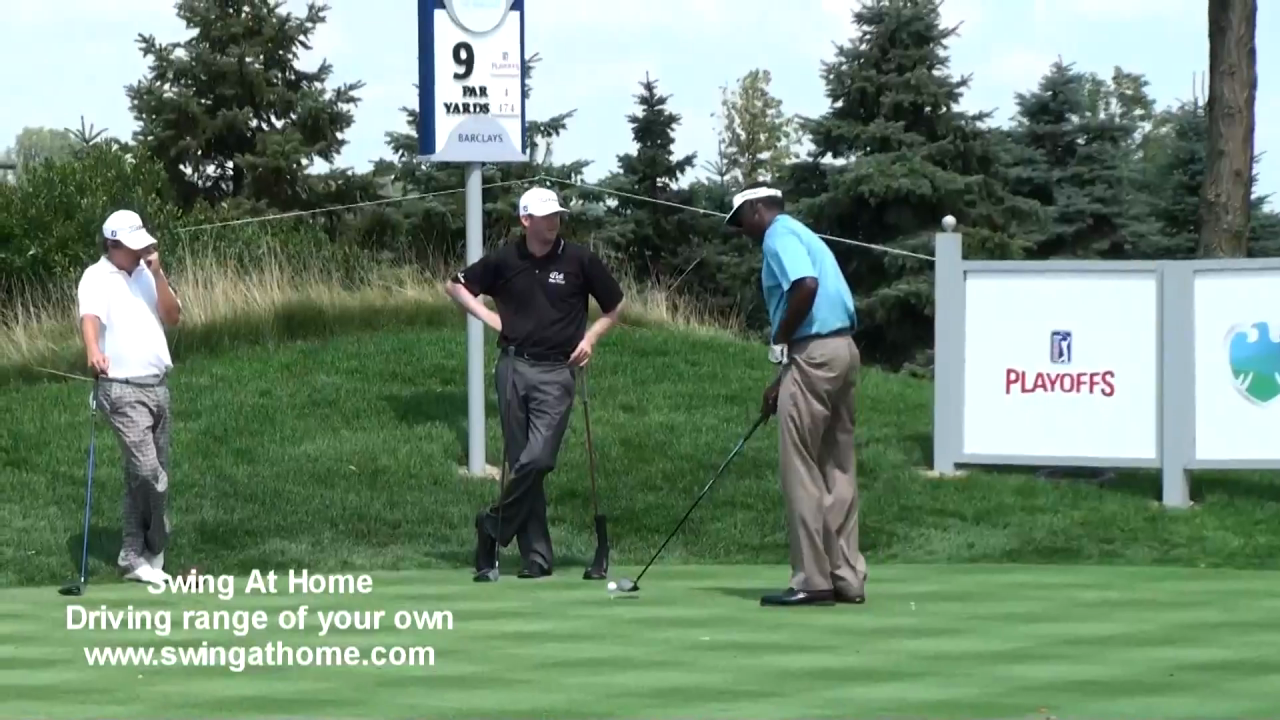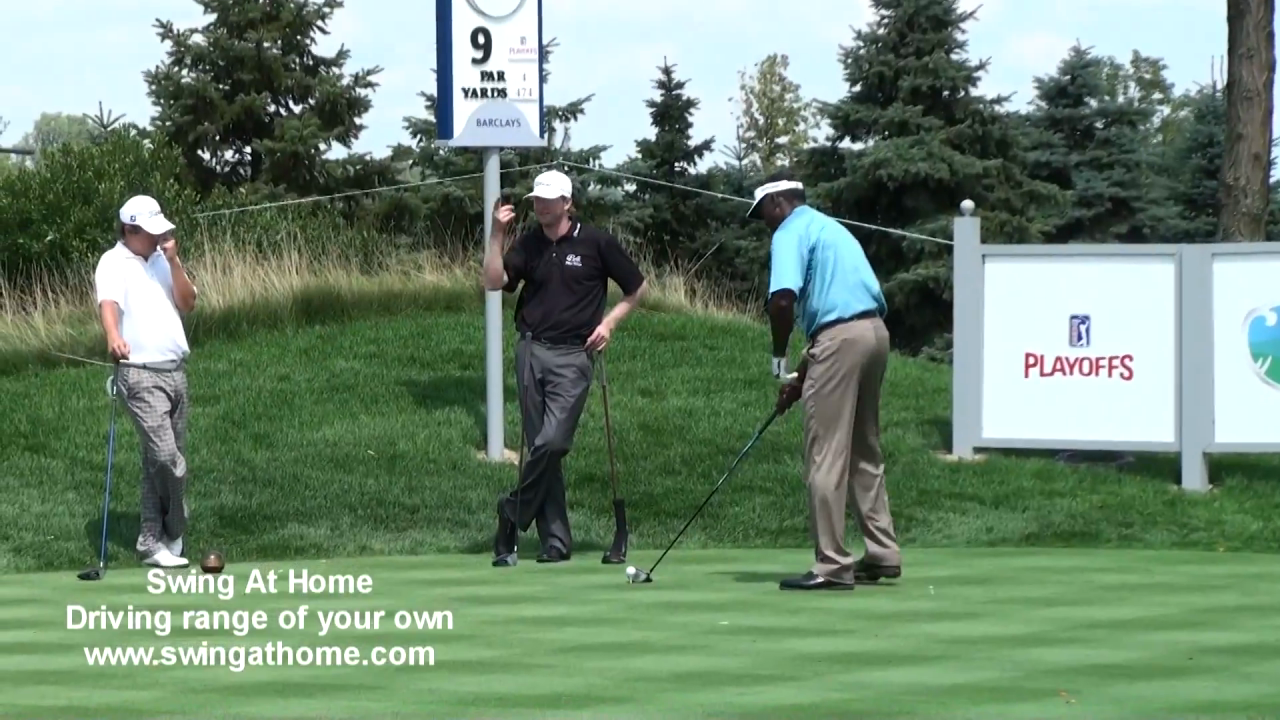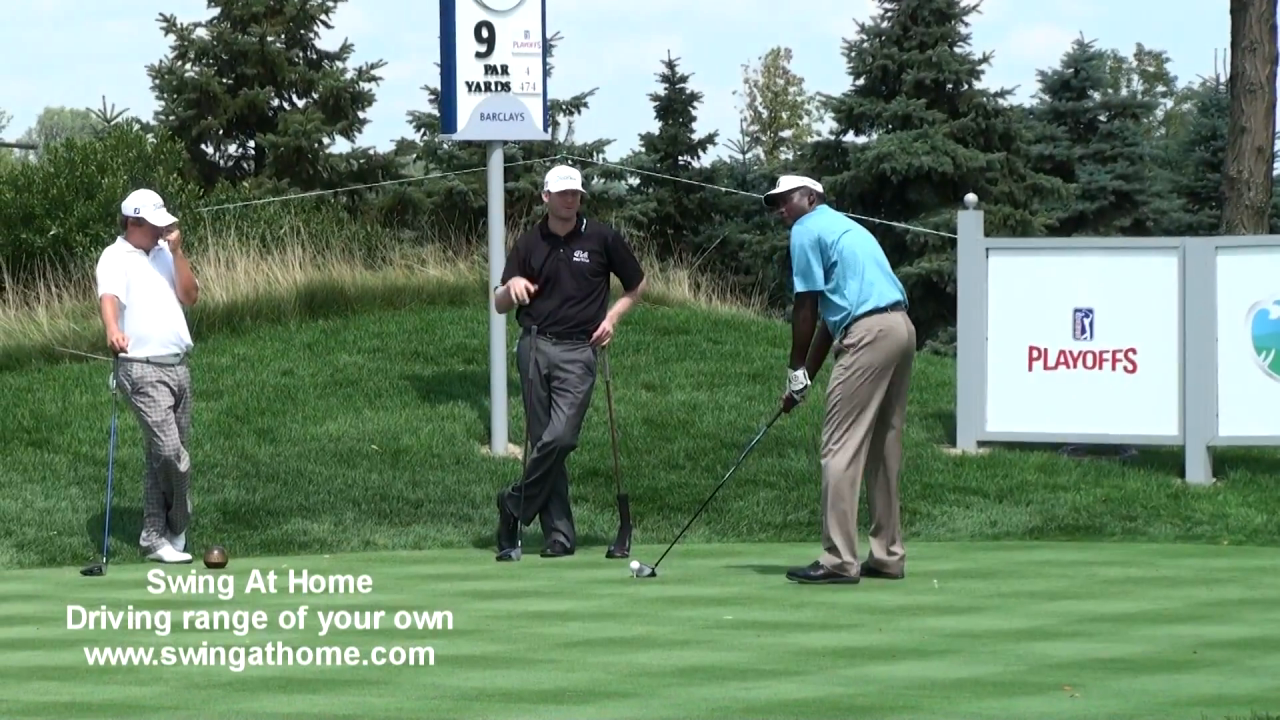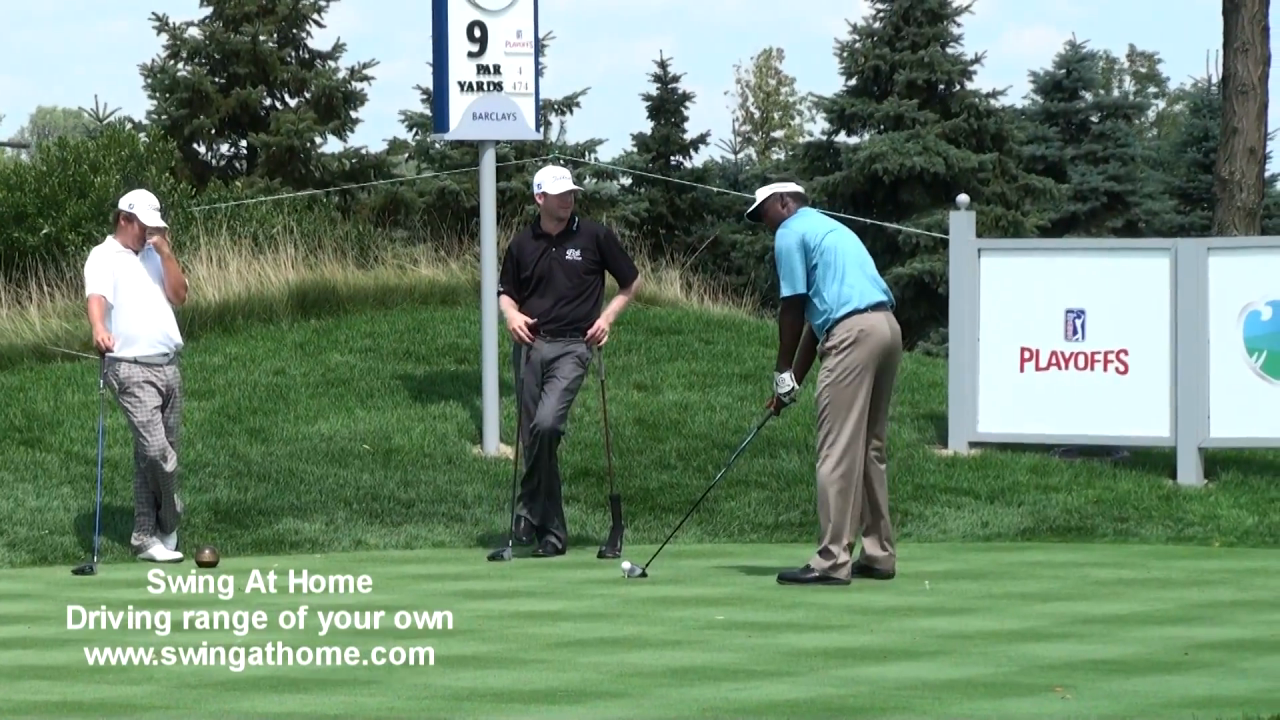
dt=0.5s
person 1, frame 1
right shoulder: (801, 234)
left elbow: (806, 285)
left wrist: (779, 341)
right wrist: (782, 381)
left hip: (814, 354)
right hip: (841, 349)
left knee: (800, 470)
right knee: (837, 471)
person 1, frame 2
right shoulder: (828, 227)
left elbow: (782, 299)
left wrist: (780, 359)
right wrist: (801, 373)
left hip: (841, 338)
right hip: (873, 332)
left knee: (826, 457)
right knee: (864, 450)
person 1, frame 3
right shoulder: (840, 227)
left elbow: (807, 306)
right elbow: (830, 316)
left wrist: (796, 371)
right wrist: (808, 375)
left hip: (870, 333)
right hip: (898, 328)
left knee: (841, 448)
right knee: (884, 449)
person 1, frame 4
right shoulder: (829, 228)
left elbow: (793, 309)
left wrist: (783, 374)
right wrist: (795, 378)
left hip: (854, 333)
right hip: (885, 327)
left knee: (838, 451)
right knee: (868, 446)
person 2, frame 1
left shoulder: (580, 259)
right shoulder: (503, 259)
left elbow: (614, 305)
right elbow: (455, 284)
left wrist: (591, 337)
right wrist: (488, 315)
left hip: (556, 371)
right hip: (513, 367)
left knee: (538, 459)
right knee: (520, 462)
left ankle: (493, 525)
right ankle: (536, 555)
person 2, frame 2
left shoulder: (597, 241)
right shoulder: (526, 244)
left elbow: (636, 287)
right elbow: (493, 283)
left wrist: (609, 322)
right wrist: (497, 234)
left hip: (574, 354)
right hip: (531, 350)
left knee: (553, 441)
right knee: (541, 445)
left ankle: (514, 511)
right ankle: (555, 539)
person 2, frame 3
left shoulder: (603, 237)
right shoulder: (531, 242)
left elbow: (637, 284)
right elbow: (499, 303)
left wrist: (612, 317)
right wrist: (512, 286)
left hip: (578, 350)
right hip: (534, 346)
left knee: (561, 437)
right knee: (543, 440)
left ankle: (515, 503)
right ankle: (559, 534)
person 2, frame 4
left shoulder: (595, 235)
right shoulder: (521, 243)
left elbow: (630, 281)
right elbow: (507, 293)
left wrist: (606, 318)
right wrist: (511, 314)
left hip: (572, 345)
right hip: (530, 346)
left knee: (547, 423)
right knee: (533, 435)
left ankle: (528, 509)
right ankle: (551, 533)
person 3, frame 1
left shoulder: (148, 272)
right shoulder: (96, 277)
left elbow: (172, 317)
right elbow: (89, 316)
left wrist: (157, 274)
right wrist: (92, 350)
left hip: (158, 385)
right hip: (122, 389)
left knee: (144, 474)
right knee: (148, 472)
left ankle: (135, 555)
right ankle: (151, 552)
person 3, frame 2
left shoulder: (163, 259)
right shoulder: (113, 263)
left elbow: (187, 303)
right elbow: (108, 302)
left wrist: (173, 262)
right wrist: (113, 336)
left hip: (175, 370)
right hip: (140, 374)
left knee: (160, 459)
right knee: (166, 457)
left ankle: (154, 541)
right ankle: (171, 536)
person 3, frame 3
left shoulder: (165, 252)
right shoulder: (115, 258)
left elbow: (189, 297)
right elbow: (108, 296)
left wrist: (177, 252)
right wrist: (112, 329)
left hip: (178, 365)
right hip: (143, 369)
left knee: (164, 453)
right knee: (169, 451)
left ankle: (156, 536)
right ankle: (176, 528)
person 3, frame 4
left shoulder: (156, 253)
right shoulder: (103, 257)
left elbow: (179, 295)
right elbow: (96, 296)
left wrist: (166, 253)
right wrist: (99, 328)
left hip: (168, 365)
right hip: (132, 369)
left knee: (159, 451)
right knee: (155, 450)
left ankle: (147, 535)
right ankle: (169, 524)
